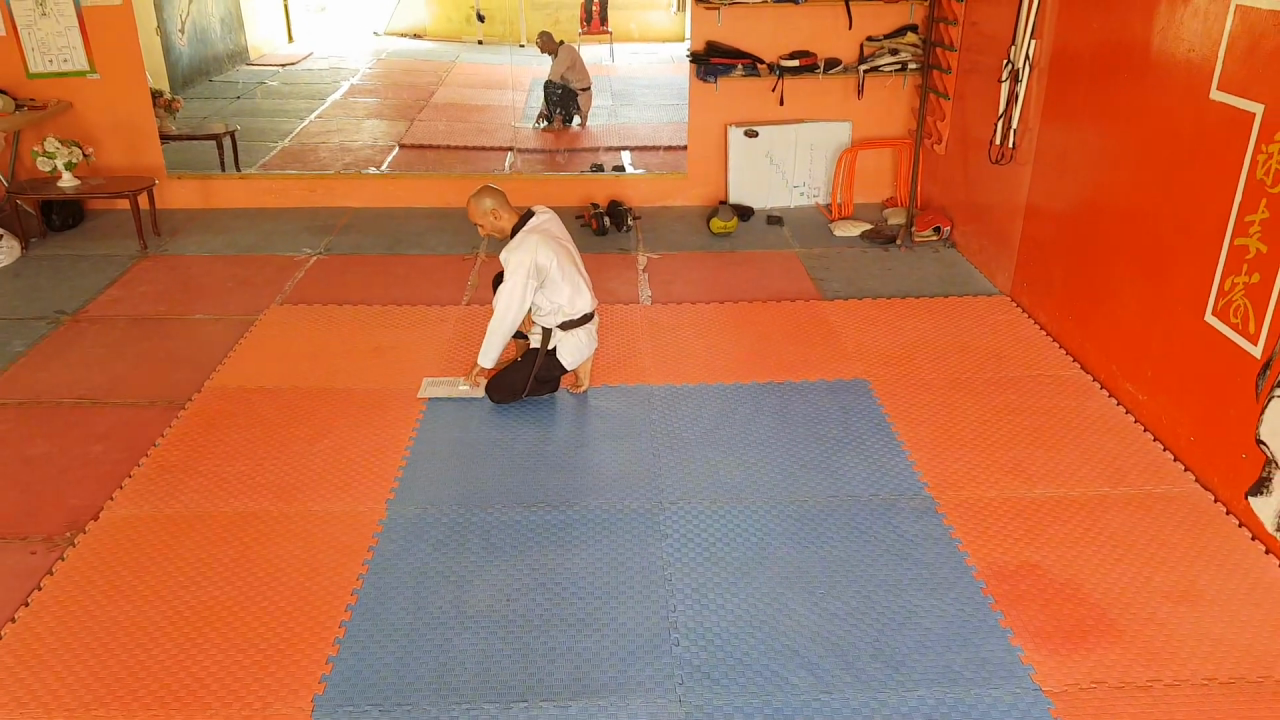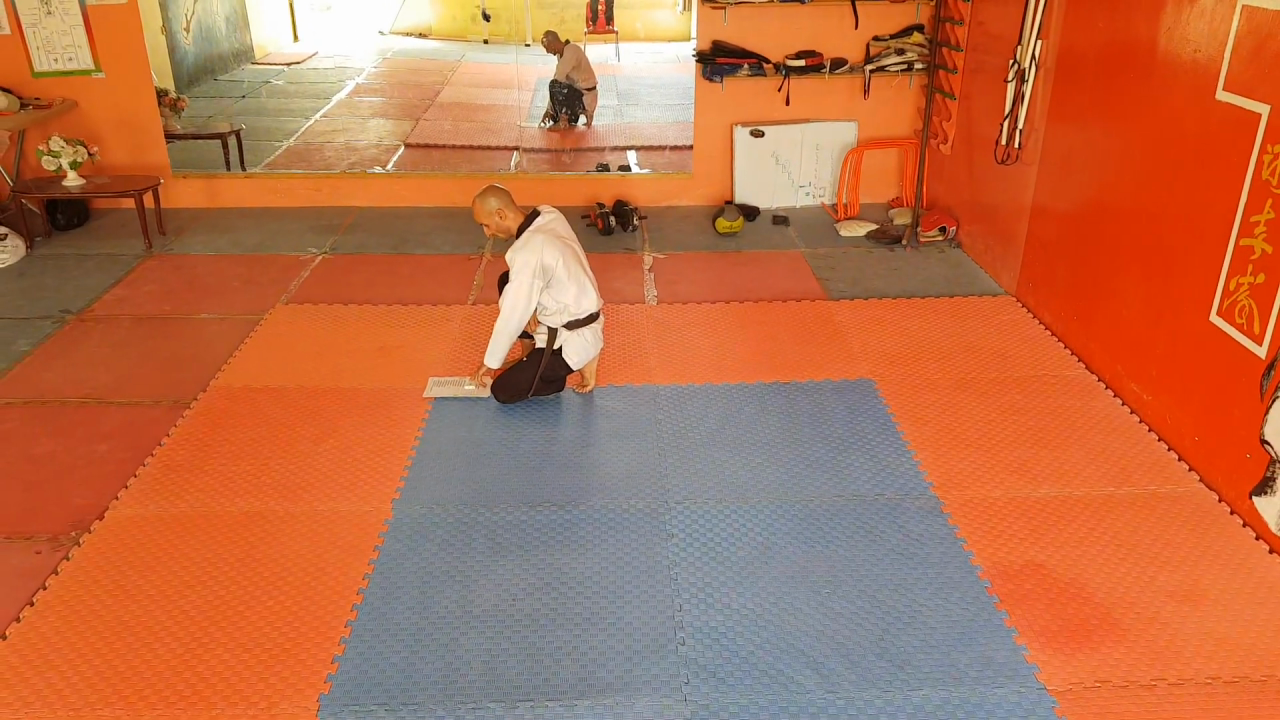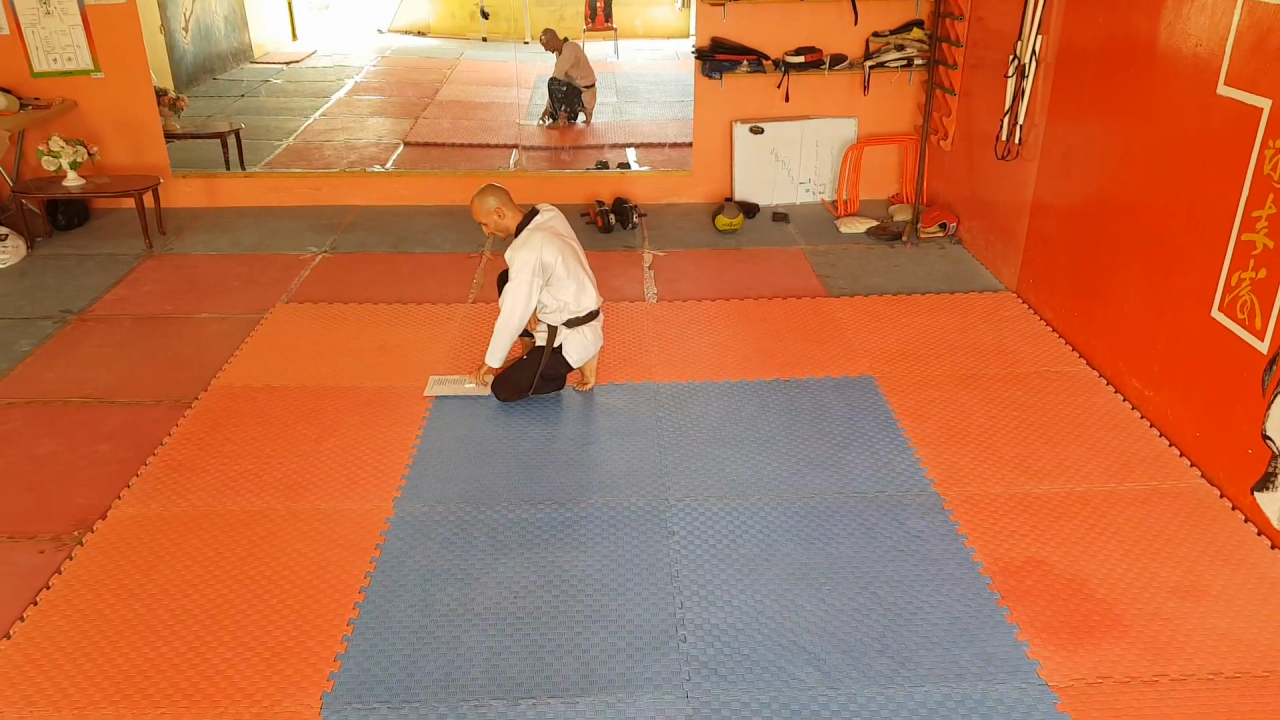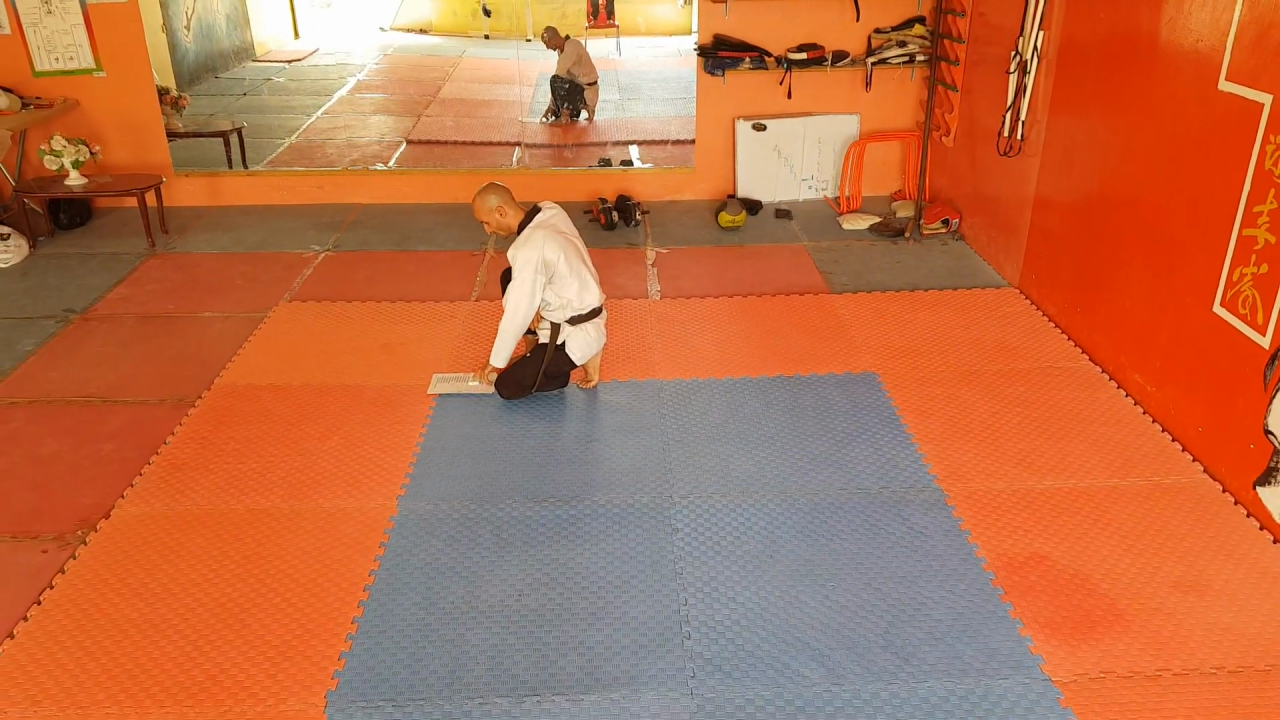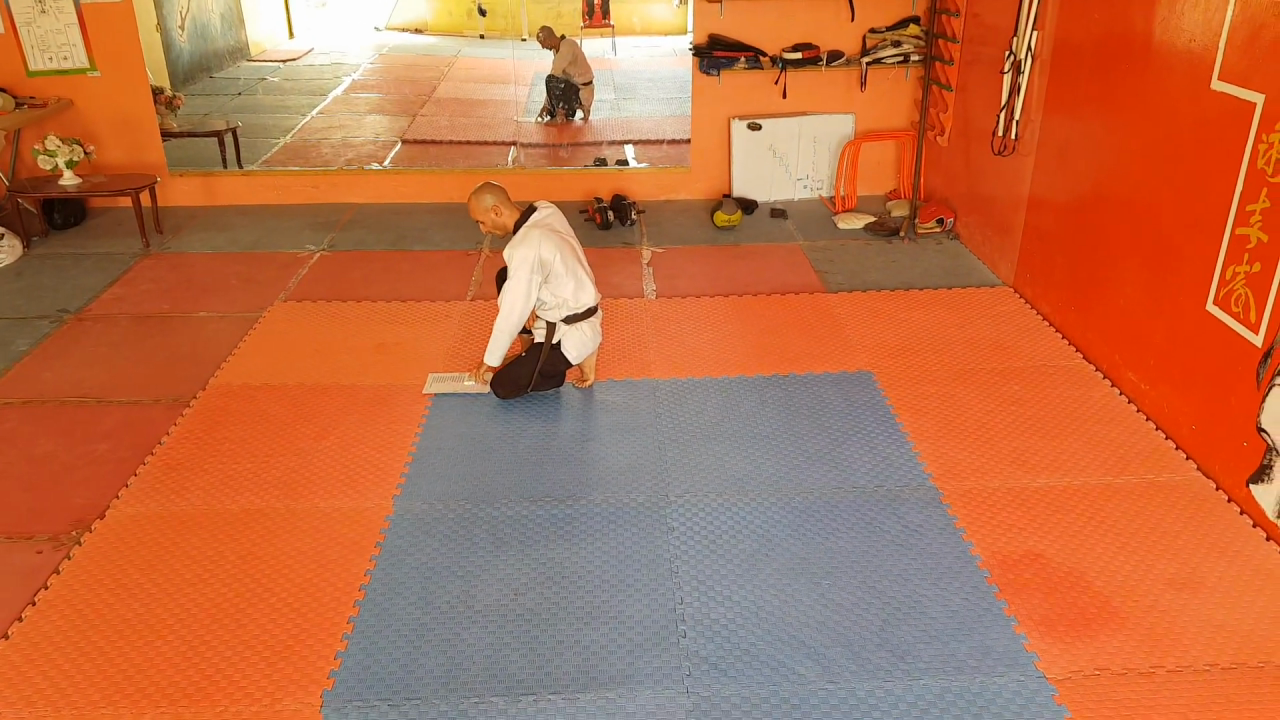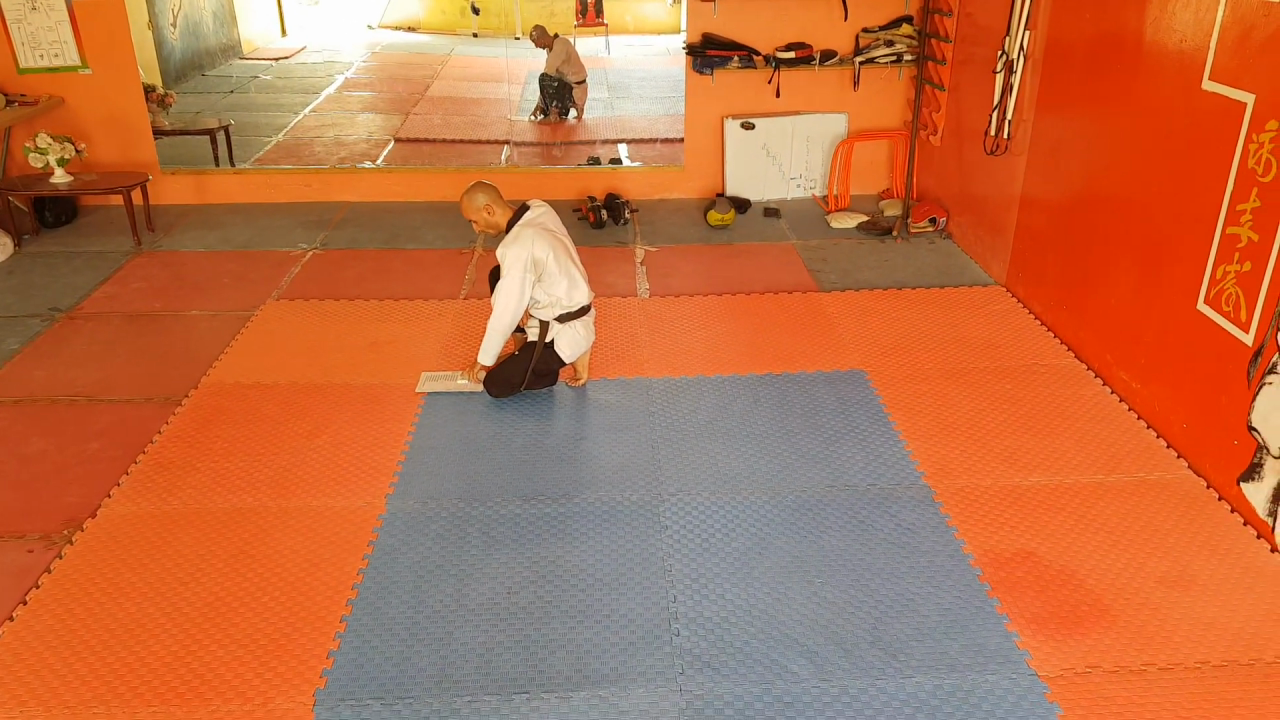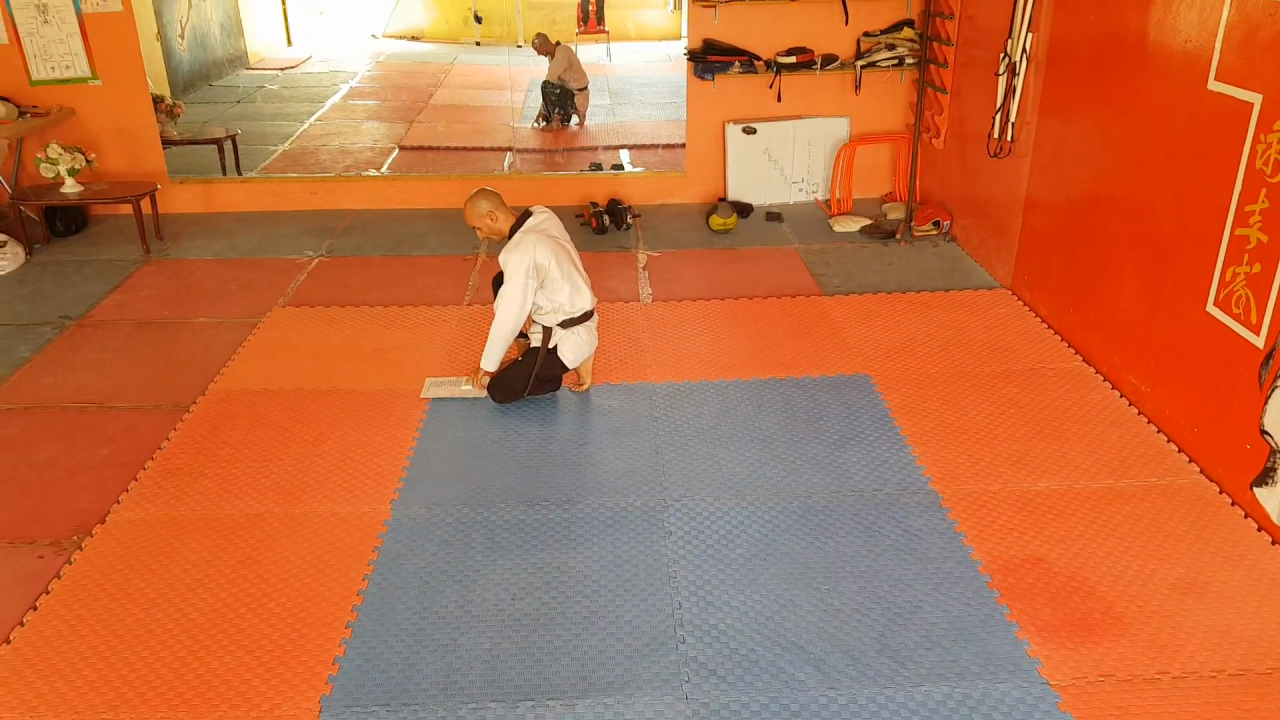
dt=0.3s
person 1, frame 1
left shoulder: (522, 252)
right shoulder: (544, 215)
left elbow: (505, 317)
left wrist: (484, 362)
right wrist: (523, 305)
left hip: (569, 339)
right hip: (575, 313)
left knee: (497, 391)
right knee: (503, 282)
left ankle: (573, 360)
right ankle: (525, 356)
person 1, frame 2
left shoulder: (528, 252)
right shoulder: (548, 215)
left elbow: (512, 317)
left wrist: (490, 362)
right wrist: (528, 306)
left hip: (574, 339)
right hip: (578, 310)
left knee: (502, 391)
right knee: (508, 283)
left ankle: (578, 361)
right ankle: (530, 355)
person 1, frame 3
left shoulder: (527, 251)
right shoulder: (548, 213)
left elbow: (512, 316)
left wrist: (491, 361)
right wrist: (529, 306)
left hip: (573, 337)
right hip: (578, 310)
left knee: (503, 389)
right knee: (507, 281)
left ankle: (578, 358)
right ankle: (530, 354)
person 1, frame 4
left shoulder: (529, 249)
right shoulder: (550, 211)
left elbow: (516, 316)
left wrist: (496, 362)
right wrist: (533, 303)
left hip: (577, 335)
right hip: (581, 306)
left knee: (506, 387)
right knee: (510, 279)
left ankle: (582, 356)
right ankle: (534, 352)
person 1, frame 5
left shoulder: (526, 249)
right shoulder: (546, 210)
left elbow: (511, 315)
left wrist: (490, 361)
right wrist: (528, 303)
left hip: (573, 334)
right hip: (576, 306)
left knee: (502, 386)
right knee: (506, 278)
left ankle: (578, 356)
right ankle: (530, 350)
person 1, frame 6
left shoulder: (518, 247)
right shoulder: (539, 209)
left elbow: (505, 314)
left wrist: (483, 360)
right wrist: (521, 300)
left hip: (565, 332)
right hip: (569, 304)
left knee: (495, 385)
right knee: (499, 277)
left ankle: (571, 354)
right ankle: (523, 350)
person 1, frame 7
left shoulder: (521, 253)
right shoulder: (542, 215)
left elbow: (507, 320)
left wrist: (486, 366)
right wrist: (523, 307)
left hip: (569, 337)
right hip: (573, 310)
left knee: (499, 391)
right knee: (502, 283)
left ankle: (573, 359)
right ankle: (527, 356)
